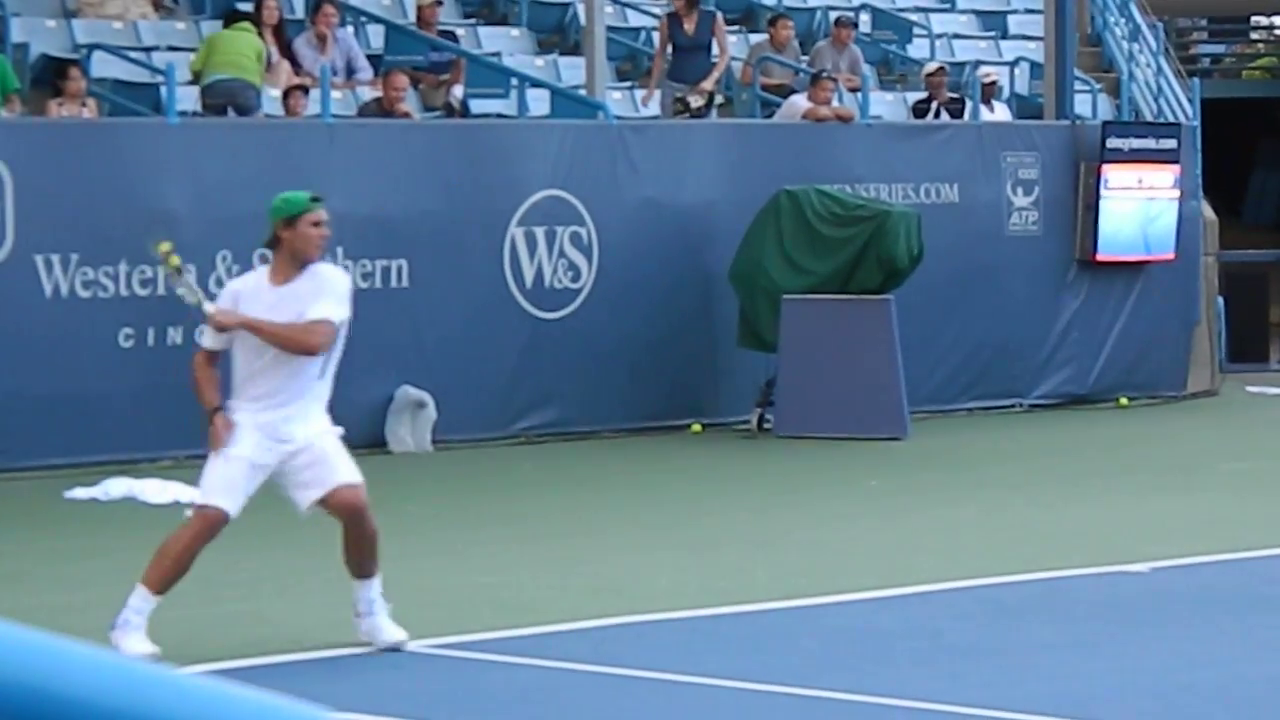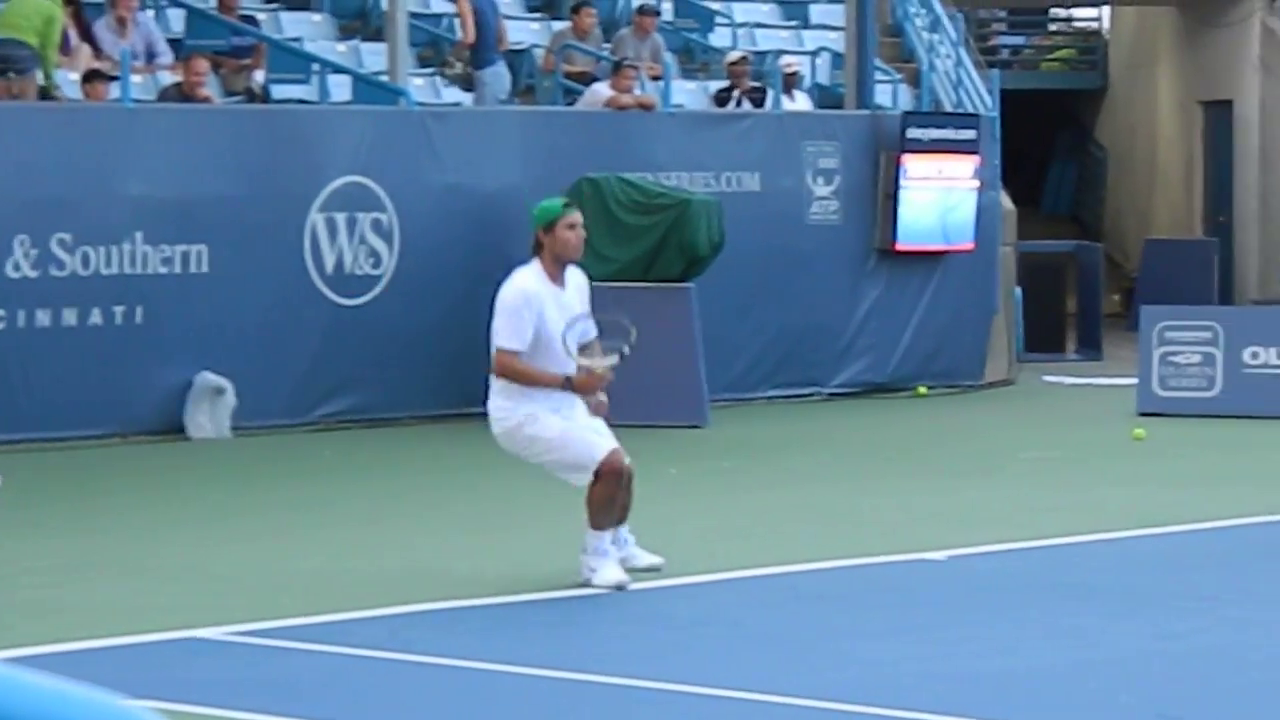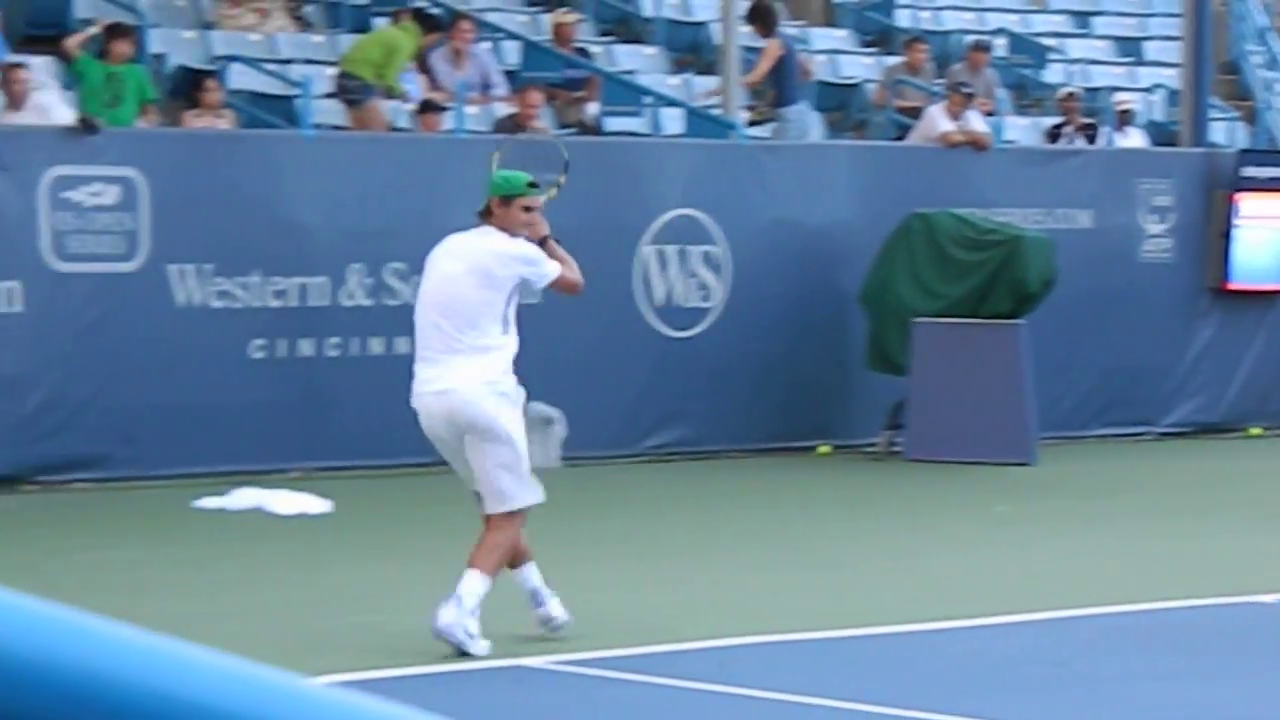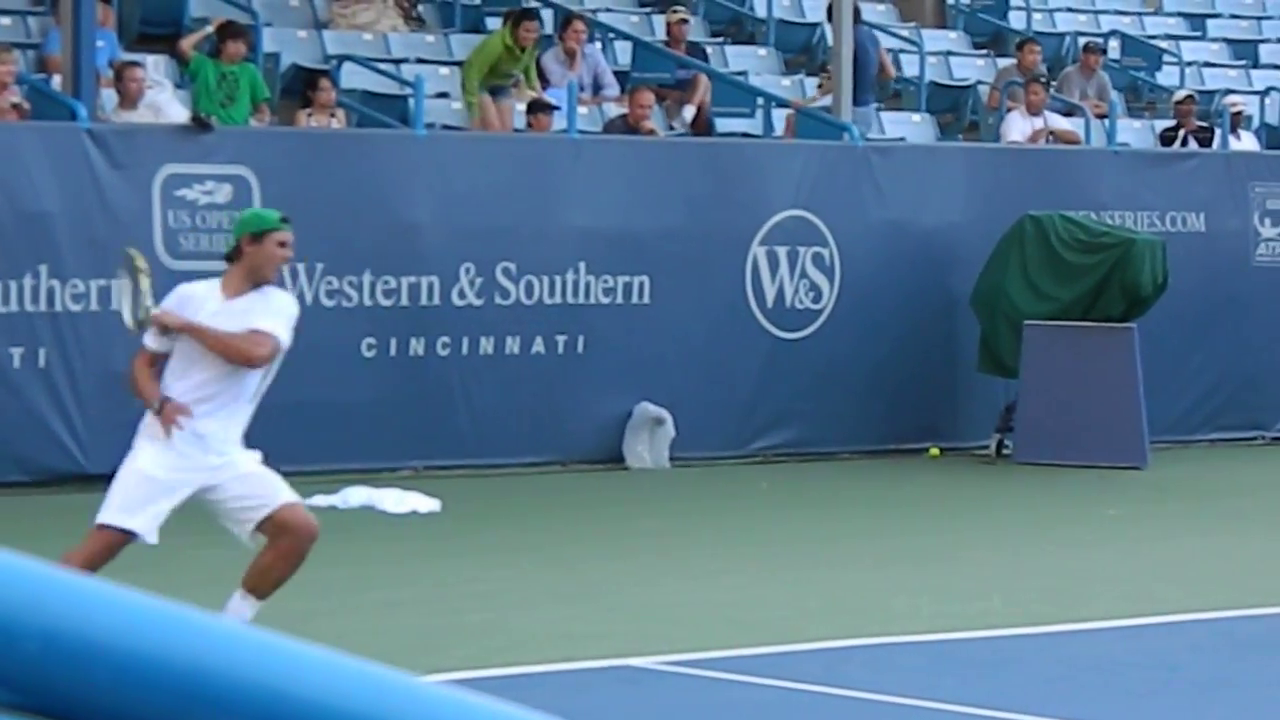
dt=1s
person 1, frame 1
left shoulder: (334, 280)
right shoulder: (239, 290)
left elbow: (313, 342)
right elbow: (204, 358)
left wrist: (243, 321)
right wrist: (215, 413)
left hip: (306, 427)
right hip: (247, 428)
left knee: (354, 505)
right knee: (207, 519)
left ankle: (370, 609)
right ankle: (132, 619)
person 1, frame 2
left shoulder: (578, 282)
right shoulder: (522, 291)
right elbow: (503, 366)
left wrist: (593, 391)
right wrist: (570, 383)
left hip: (566, 407)
right hip: (522, 416)
left knee: (621, 472)
right knee: (611, 464)
left ankle: (617, 543)
right ankle: (597, 556)
person 1, frame 3
left shoulder: (446, 249)
right shoulder: (515, 252)
right elbow: (574, 282)
right wrist: (547, 241)
left hip: (430, 397)
right hip: (484, 393)
left knee: (502, 504)
right knee: (507, 519)
left ankle: (540, 597)
right ankle: (460, 611)
person 1, frame 4
left shoulder: (280, 303)
right shoulder: (187, 295)
left elbow: (256, 354)
right elbow: (142, 366)
left wrist: (186, 324)
right wrist: (159, 404)
left hip: (225, 457)
right hip: (165, 444)
left knee: (301, 527)
right knee: (103, 541)
